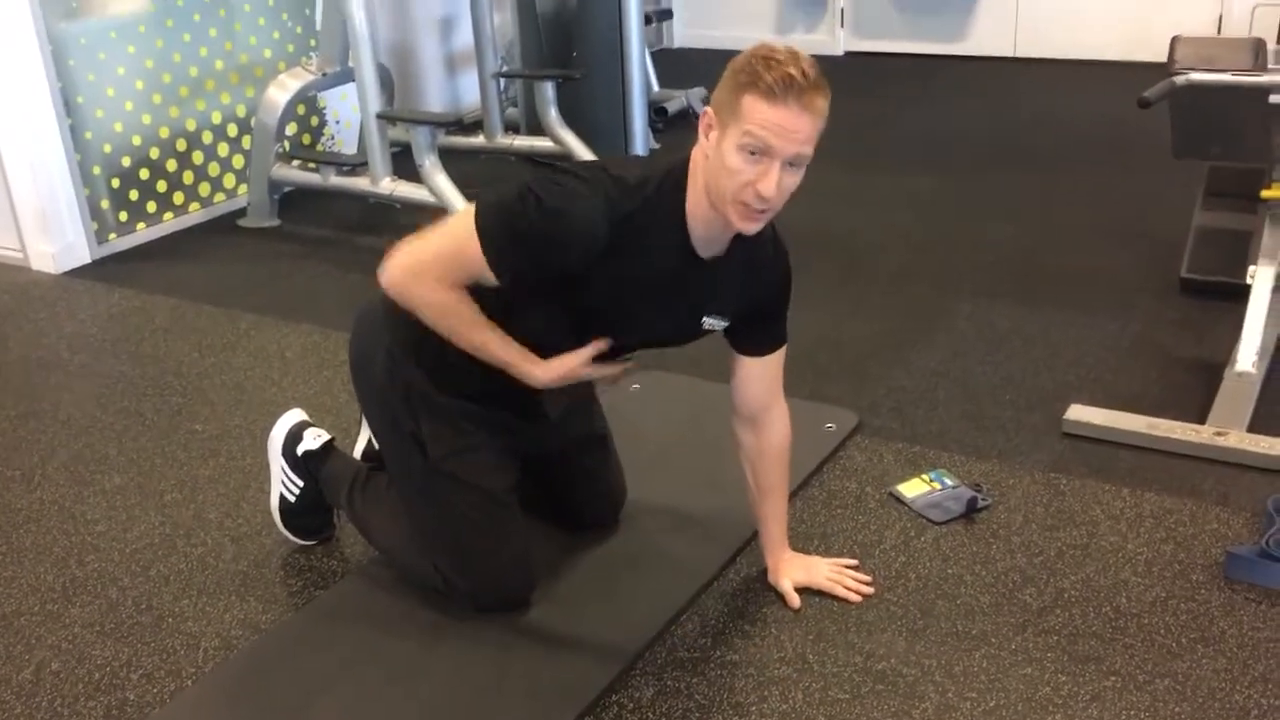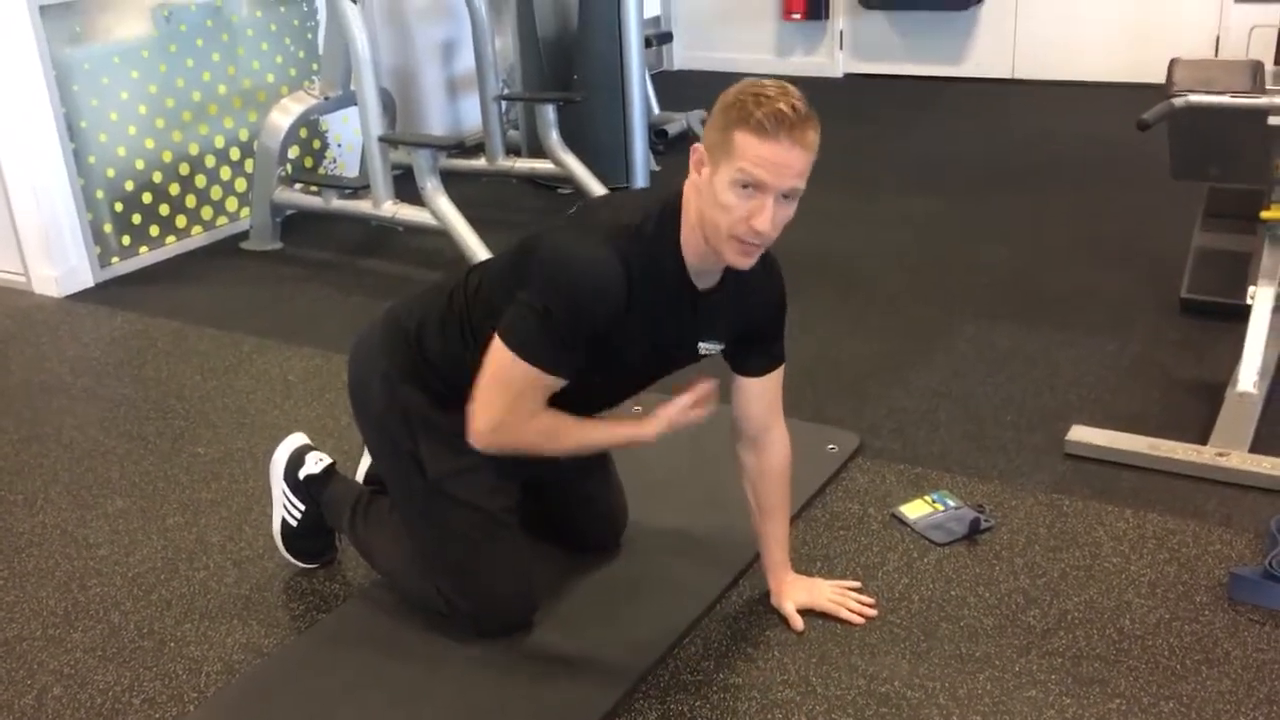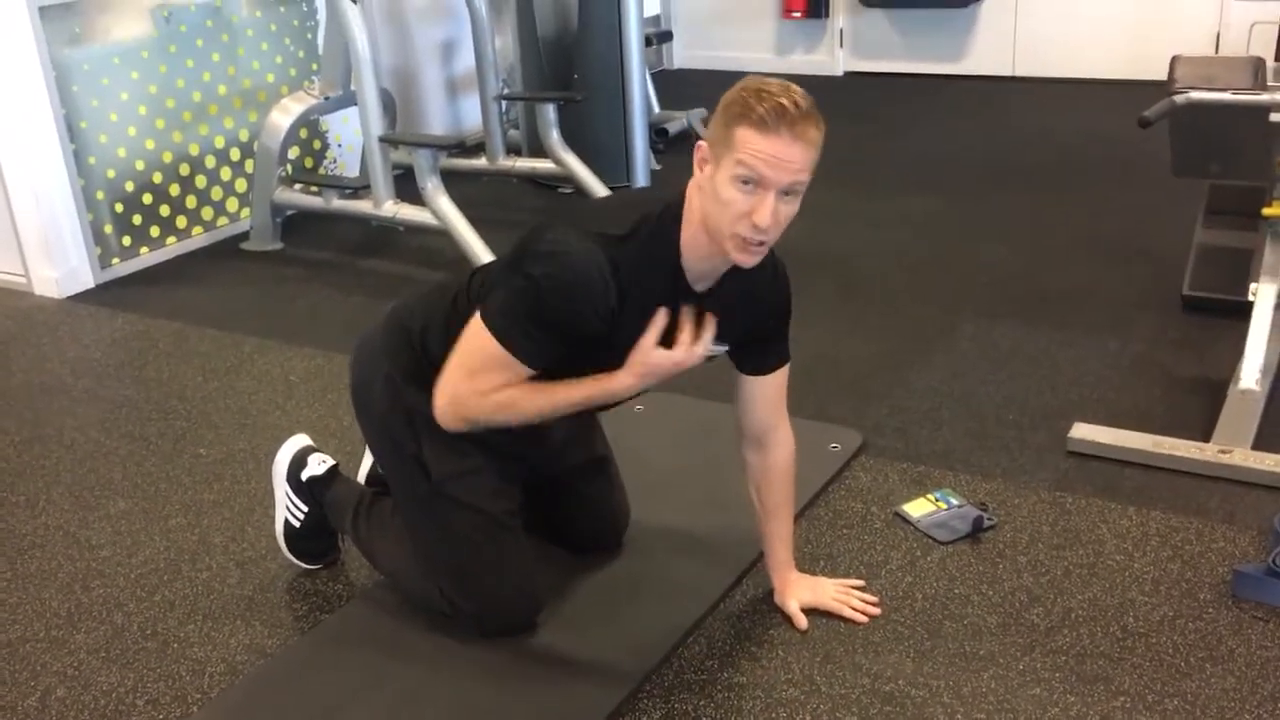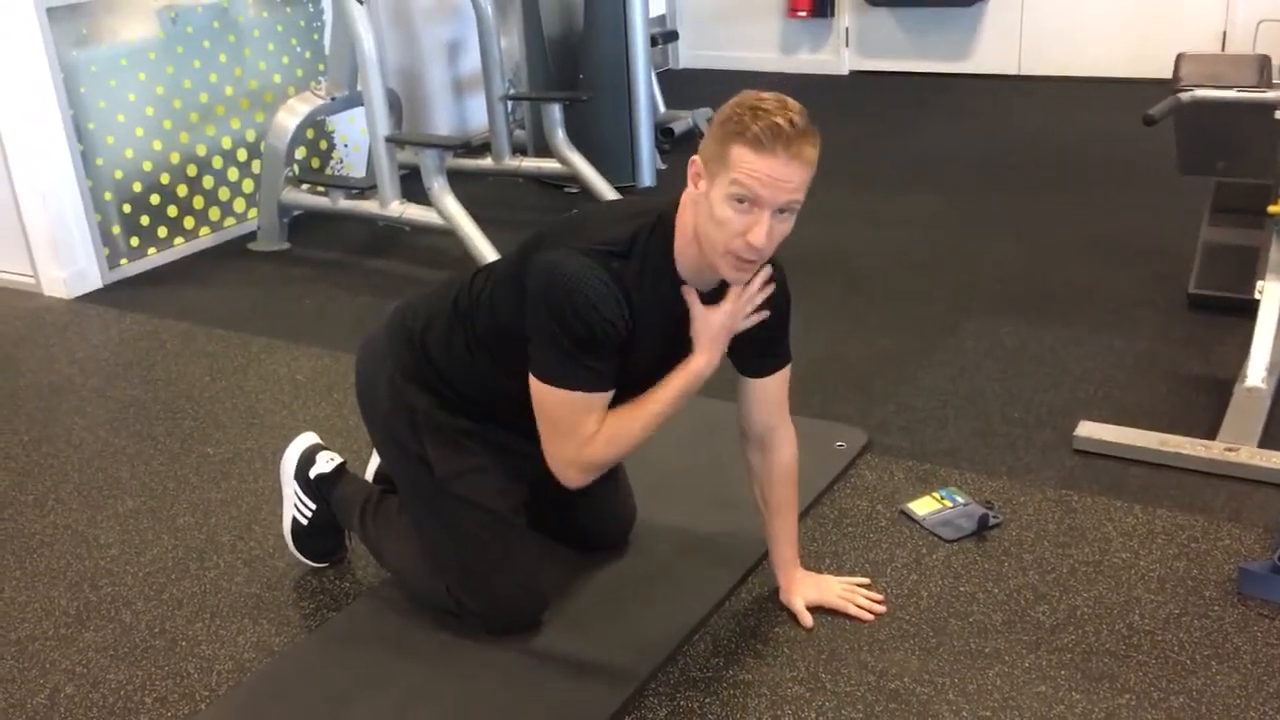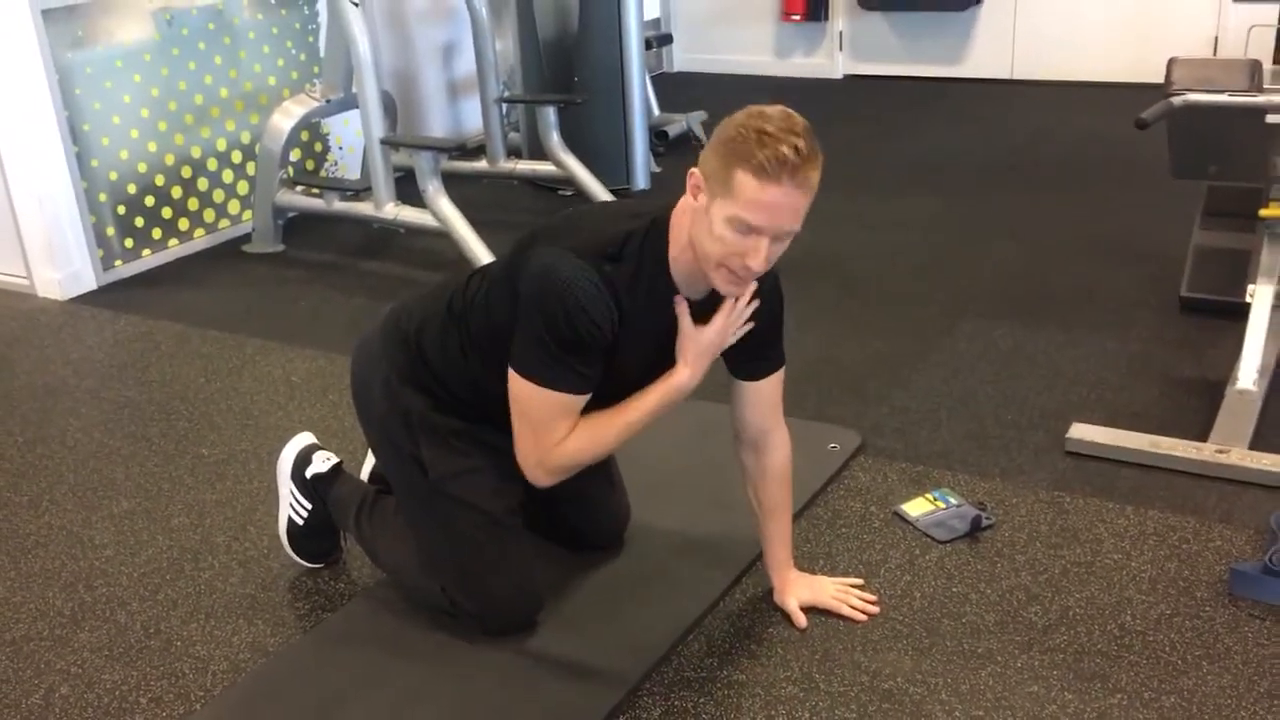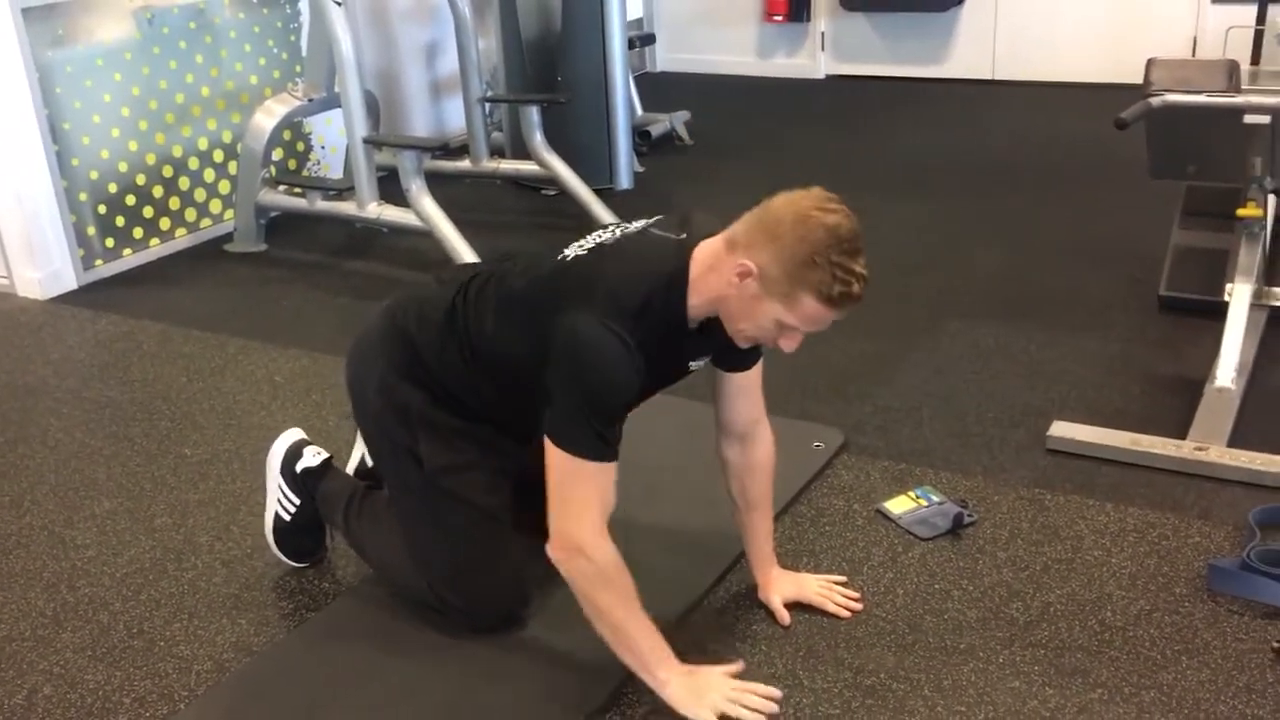
dt=0.4s
person 1, frame 1
left shoulder: (761, 264)
right shoulder: (589, 209)
left elbow: (759, 413)
right elbow: (408, 272)
left wrist: (779, 553)
right wrist: (532, 369)
left hip: (535, 368)
right hip: (421, 357)
left knee: (595, 511)
right knee: (493, 583)
left ankle: (451, 456)
right ankle: (320, 466)
person 1, frame 2
left shoulder: (756, 283)
right shoulder: (591, 263)
left elbow: (760, 434)
right elbow: (493, 426)
left wrist: (781, 575)
right wrist: (647, 429)
left hip: (522, 384)
right hip: (416, 381)
left knee: (598, 532)
right knee: (498, 604)
left ankle: (415, 474)
right ankle: (323, 489)
person 1, frame 3
left shoulder: (761, 282)
right shoulder: (582, 262)
left elbow: (765, 434)
right elbow: (459, 403)
left wrist: (785, 574)
right wrist: (628, 379)
left hip: (522, 383)
right hip: (418, 382)
left knee: (599, 532)
right knee: (501, 606)
right ankle: (324, 491)
person 1, frame 4
left shoulder: (758, 285)
right shoulder: (582, 277)
left elbow: (768, 434)
right elbow: (576, 463)
left wrist: (791, 571)
right wrist: (697, 361)
left hip: (531, 391)
right hip: (423, 383)
left knee: (605, 531)
right knee: (507, 602)
right ankle: (332, 488)
person 1, frame 5
left shoulder: (751, 290)
right shoulder: (574, 277)
left elbow: (762, 437)
right elbow: (545, 461)
left wrist: (784, 572)
right wrist: (685, 374)
left hip: (519, 385)
right hip: (417, 385)
left knee: (600, 530)
right knee: (502, 603)
right ankle: (326, 487)
person 1, frame 6
left shoulder: (733, 281)
right shoulder: (603, 332)
left elbow: (745, 433)
right elbow: (571, 542)
left wrist: (767, 569)
left hip: (501, 378)
right hip: (409, 375)
left knee: (590, 517)
right knee: (487, 598)
right ankle: (316, 481)
